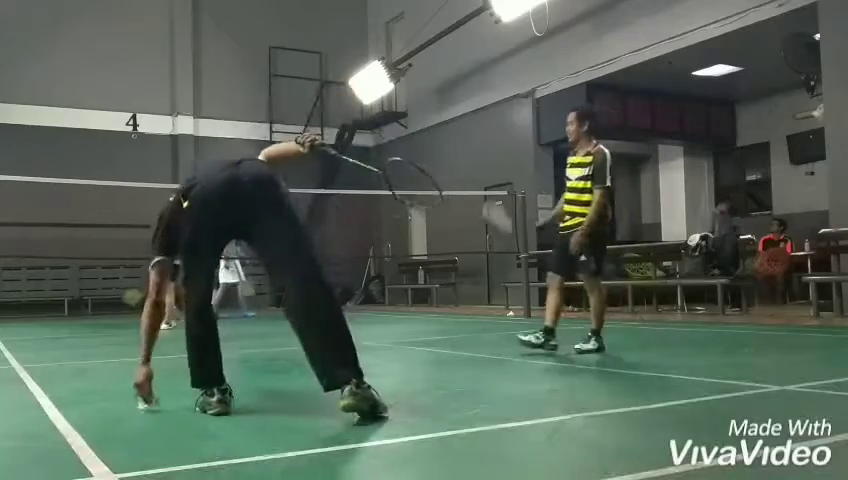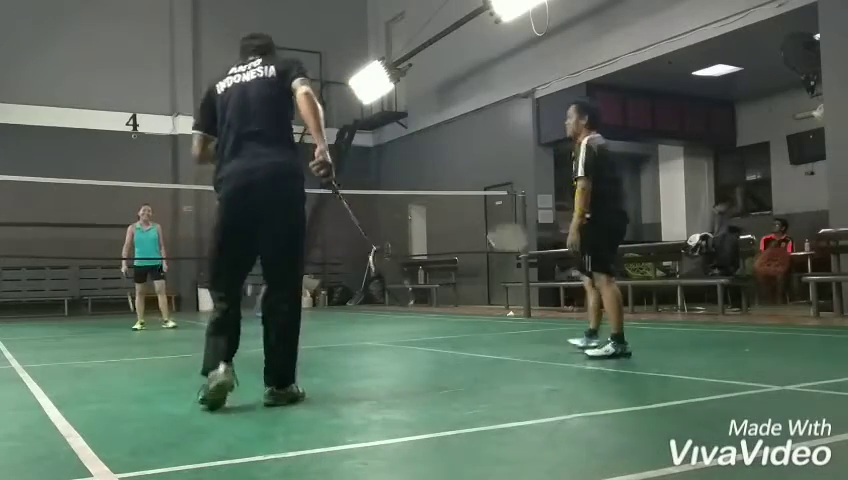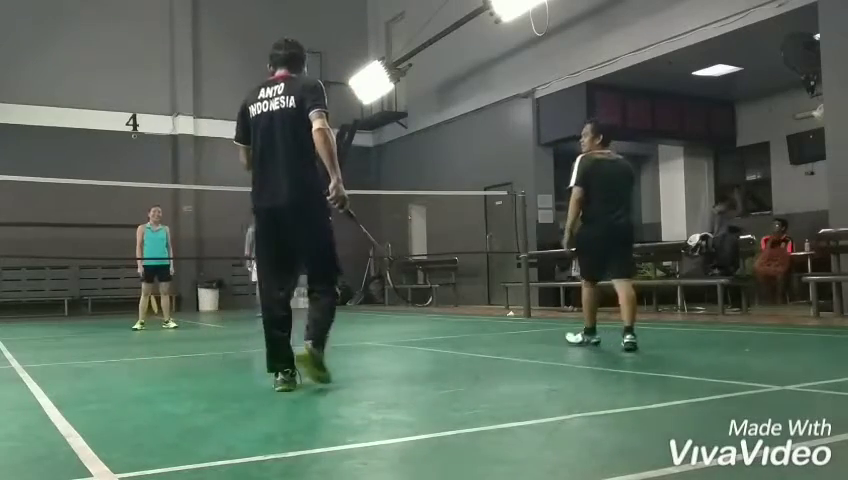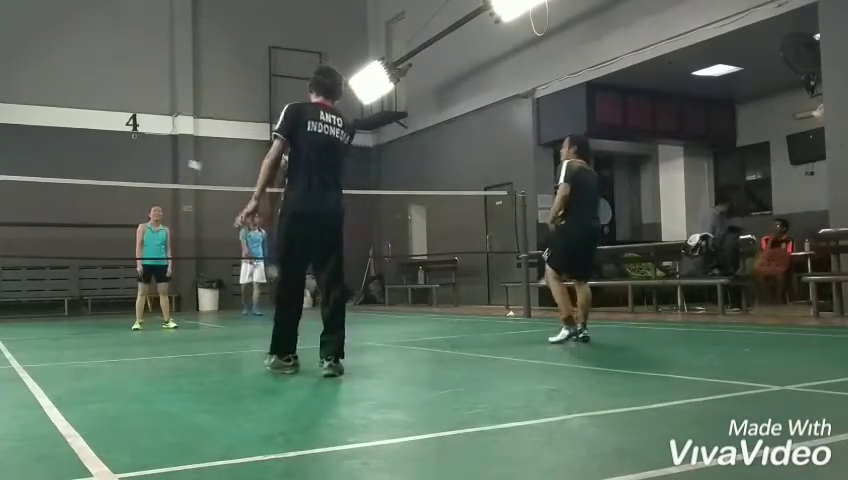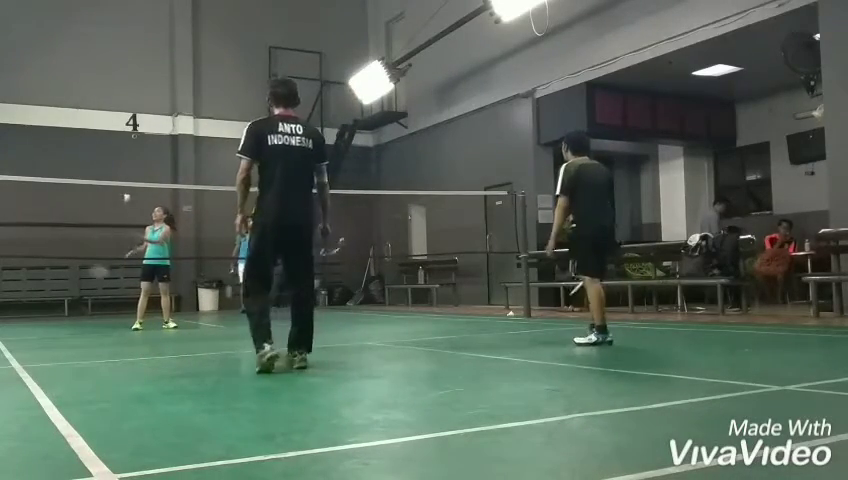
dt=1s
person 1, frame 1
left shoulder: (170, 217)
left elbow: (155, 299)
right elbow: (267, 154)
left wrist: (145, 363)
right wrist: (303, 147)
left hip: (204, 199)
right hip: (257, 183)
left knee: (196, 296)
right knee: (305, 283)
left ankle: (213, 391)
right ankle: (351, 383)
person 1, frame 2
left shoulder: (219, 86)
right shoulder: (285, 68)
left elbow: (199, 152)
right elbow: (305, 95)
right wrist: (321, 145)
left hip: (234, 184)
right hip: (281, 179)
left knee: (226, 285)
right knee: (283, 285)
left ankle: (219, 366)
right ankle: (279, 383)
person 1, frame 3
left shoulder: (251, 100)
right shoulder: (308, 87)
right elbow: (320, 130)
right wrist: (335, 179)
left hip: (265, 203)
right hip: (304, 199)
left knee: (274, 286)
right knee: (323, 278)
left ankle: (282, 369)
right ankle: (312, 346)
person 1, frame 4
left shoulder: (295, 111)
right shoulder: (346, 127)
left elbow: (274, 157)
left wrist: (256, 199)
left hip: (298, 210)
right hip: (332, 213)
left knee: (290, 284)
right knee: (333, 286)
left ankle: (285, 355)
right ankle: (331, 357)
person 1, frame 5
left shoulder: (258, 129)
right shoulder: (313, 134)
left elbow: (244, 175)
right elbow: (322, 182)
left wrist: (241, 211)
right wrist: (325, 219)
left hip: (269, 219)
right hip: (302, 220)
left knee: (256, 285)
right knee: (302, 286)
left ankle: (264, 344)
right ankle: (298, 351)
person 2, frame 1
left shoulder: (600, 155)
right shoulder: (572, 156)
left elbow: (600, 197)
left wrist: (584, 231)
right wrist: (549, 219)
left hip: (589, 230)
right hip: (567, 229)
left knee: (591, 281)
right knee: (554, 279)
left ankle: (596, 337)
right ankle: (548, 334)
person 2, frame 2
left shoulder: (585, 145)
right shoulder: (598, 145)
left elbow: (584, 189)
left wrist: (575, 228)
right wrist: (579, 223)
left hip: (600, 221)
right hip: (610, 219)
left knee: (602, 278)
right knee: (592, 278)
left ankle: (618, 342)
right ankle: (592, 335)
person 2, frame 3
left shoulder: (584, 161)
right shoulder: (624, 165)
left elbow: (577, 198)
left wrist: (568, 230)
left hip: (593, 230)
right hip: (621, 229)
left knee: (589, 281)
right knee: (623, 280)
left ankle: (590, 333)
right ankle: (629, 333)
person 2, frame 4
left shoulder: (569, 166)
right shoulder: (592, 174)
left elbow: (563, 193)
left wrist: (551, 219)
left hip: (573, 229)
right hip: (591, 230)
left knee: (552, 273)
right knee: (581, 280)
left ankle: (569, 324)
right ankle: (581, 328)
person 2, frame 5
left shoulder: (569, 168)
right shoulder: (602, 169)
left elbow: (563, 205)
left wrist: (553, 237)
left hip: (586, 230)
right hip: (606, 229)
left knee: (590, 279)
right knee: (594, 279)
left ankle: (601, 331)
right ankle: (597, 326)
